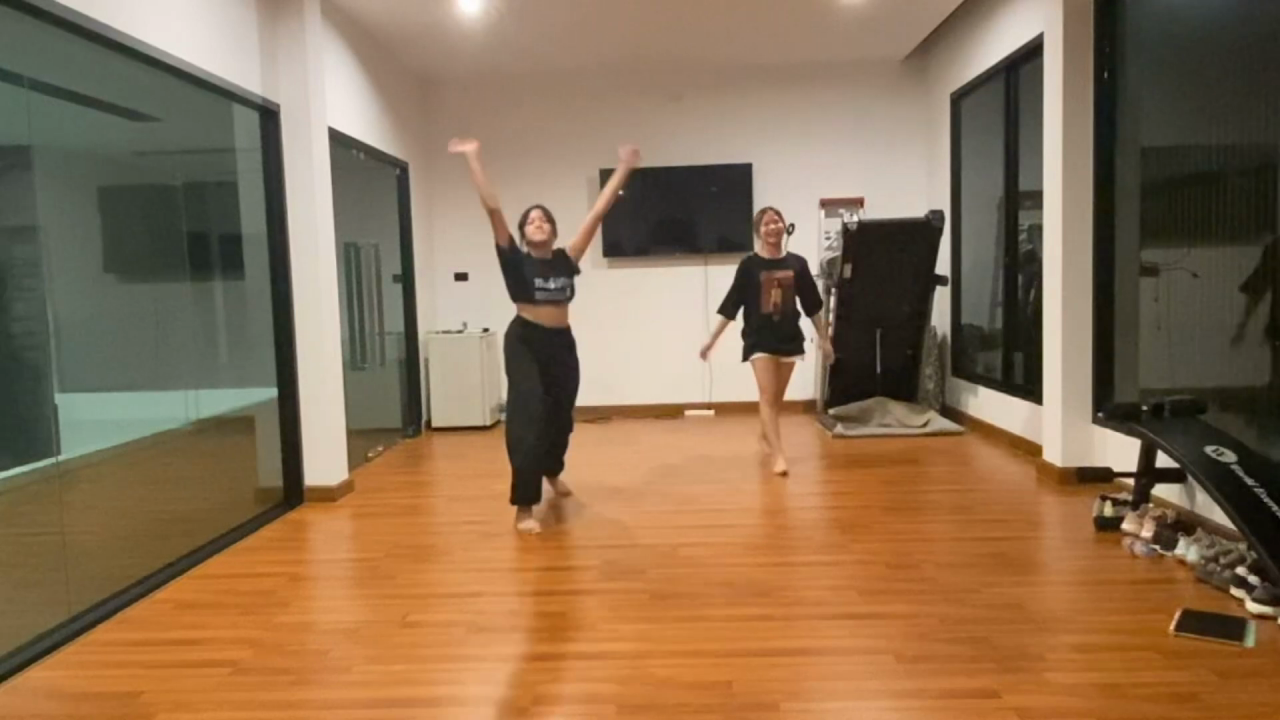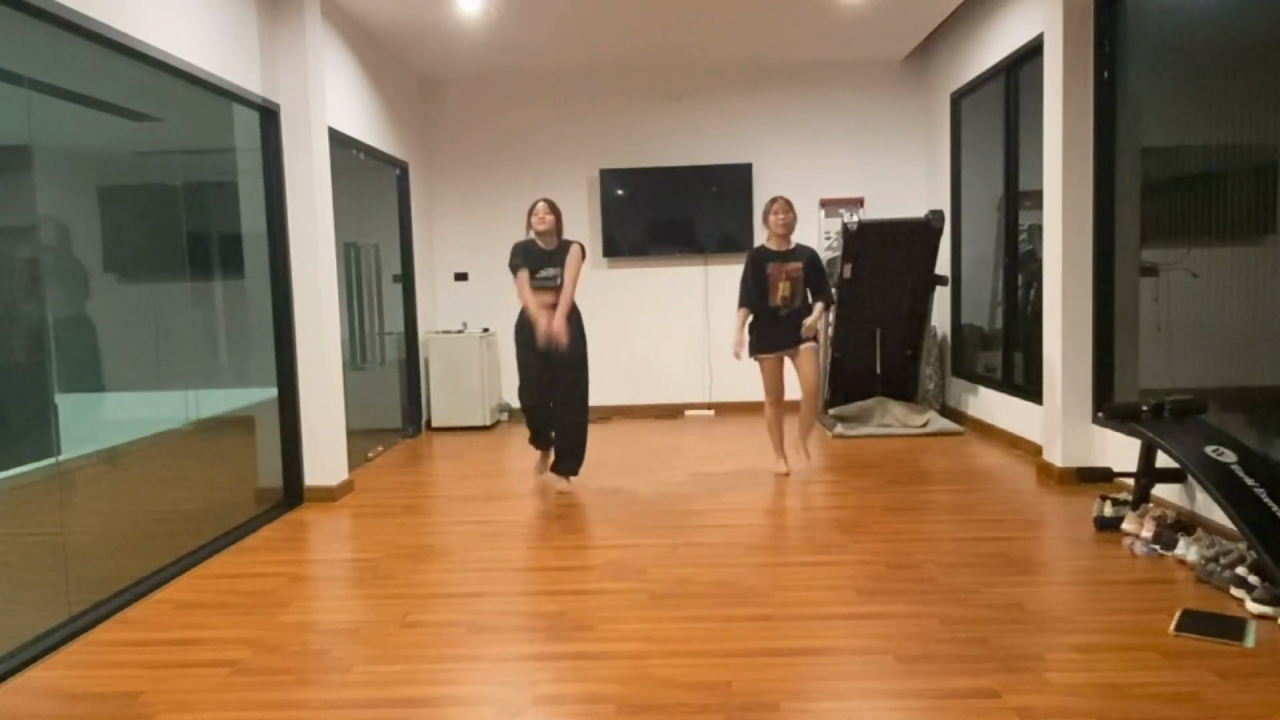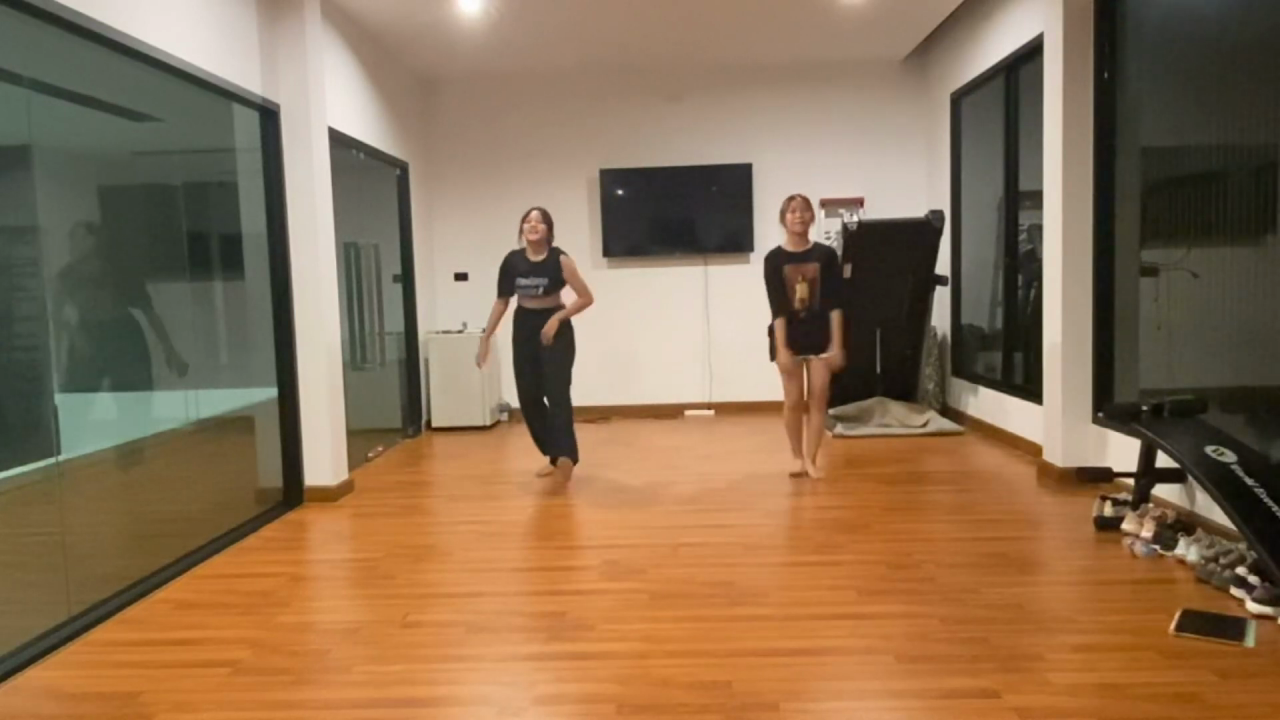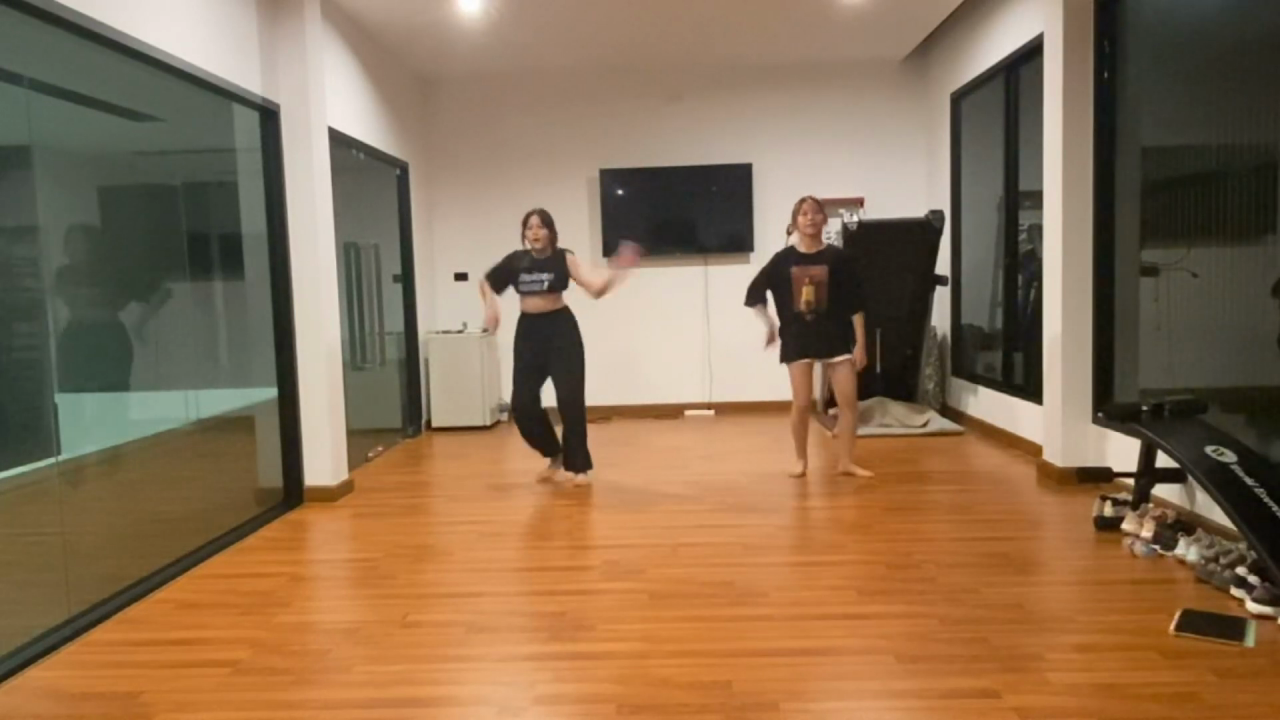
dt=0.5s
person 1, frame 1
left shoulder: (566, 260)
right shoulder: (514, 261)
left elbow: (598, 214)
right elbow: (493, 210)
left wrist: (624, 168)
right wrist: (473, 160)
left hip: (561, 344)
right hip: (524, 343)
left knee: (558, 417)
right knee: (527, 418)
left ankle: (552, 471)
right ankle: (524, 508)
person 1, frame 2
left shoulder: (572, 250)
right shoulder: (522, 251)
left elbow: (570, 286)
right elbow: (523, 287)
left wrist: (559, 319)
right wrist: (540, 320)
left hip: (566, 323)
right hip: (531, 325)
left knee: (570, 399)
right knee: (533, 396)
left ankle: (565, 469)
right ankle: (544, 447)
person 1, frame 3
left shoulder: (560, 259)
right shoulder: (512, 261)
left elbow: (586, 298)
right elbow: (502, 301)
left wrist: (560, 316)
right wrist: (485, 338)
left hip: (554, 327)
right hip: (524, 327)
left knee: (557, 390)
right knee: (529, 397)
left ankle: (566, 456)
right ankle: (555, 455)
person 1, frame 4
left shoulder: (564, 258)
right shoulder: (515, 260)
left elbow: (596, 289)
right elbow: (486, 282)
left wrist: (617, 270)
right wrist: (490, 304)
left hip: (561, 330)
right hip: (529, 331)
left knee: (569, 400)
right knee: (522, 405)
left ankle: (577, 464)
right ankle: (554, 455)
person 2, frame 1
left shoulder: (797, 263)
right shoulder: (749, 265)
left elbow: (812, 304)
right elbow: (731, 305)
left wrist: (824, 338)
right wrist: (713, 338)
left hip: (789, 336)
right hip: (759, 337)
left knee: (776, 397)
right knee: (767, 397)
left ankle: (765, 434)
right ankle: (778, 455)
person 2, frame 2
left shoulder: (808, 255)
right shoulder: (757, 257)
left elbow: (822, 293)
right elbow: (746, 297)
left wrist: (815, 316)
right wrist: (740, 332)
left hip: (801, 330)
right hip: (767, 331)
left knee: (812, 387)
right knee: (774, 397)
left ankle: (804, 441)
right ankle: (780, 456)
person 2, frame 3
left shoulder: (826, 255)
right shoulder: (774, 259)
left elbow: (834, 301)
right elbow: (776, 306)
left wrist: (837, 341)
right wrist: (781, 347)
left hip: (821, 334)
right hip: (788, 336)
left knee: (818, 400)
right knee: (793, 401)
left ankle: (811, 460)
right ankle: (798, 457)
person 2, frame 4
left shoulder: (837, 257)
right shoulder: (783, 259)
left elbow: (854, 302)
right elbow: (755, 293)
left wrist: (860, 342)
right wrist: (769, 323)
left hip: (835, 336)
right hip: (797, 337)
left knee: (849, 401)
right knee: (802, 404)
left ankle: (846, 461)
right ankle: (801, 459)
